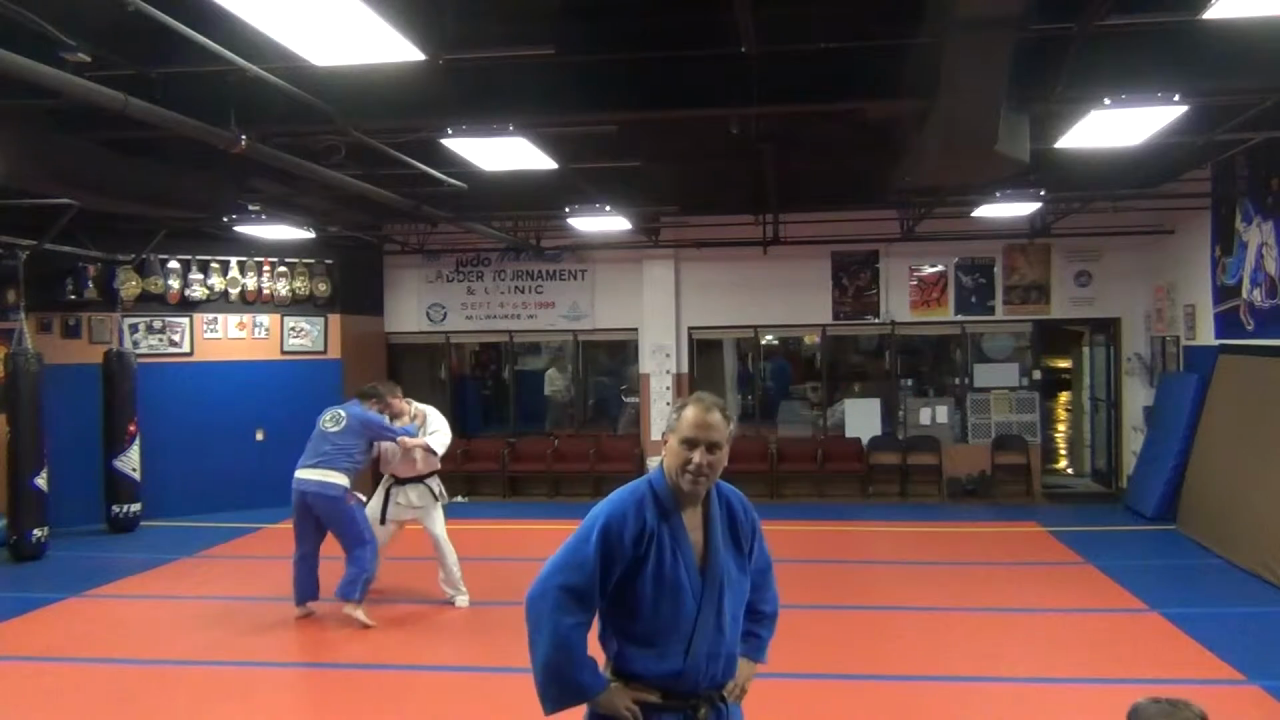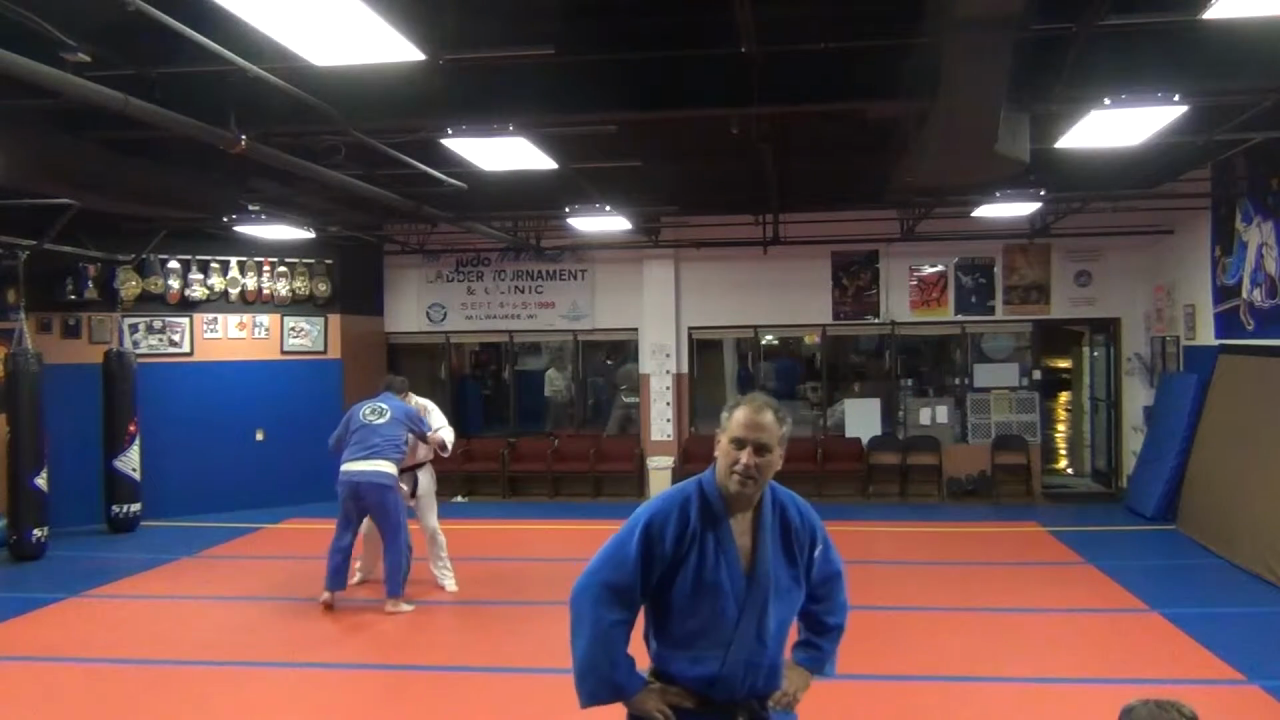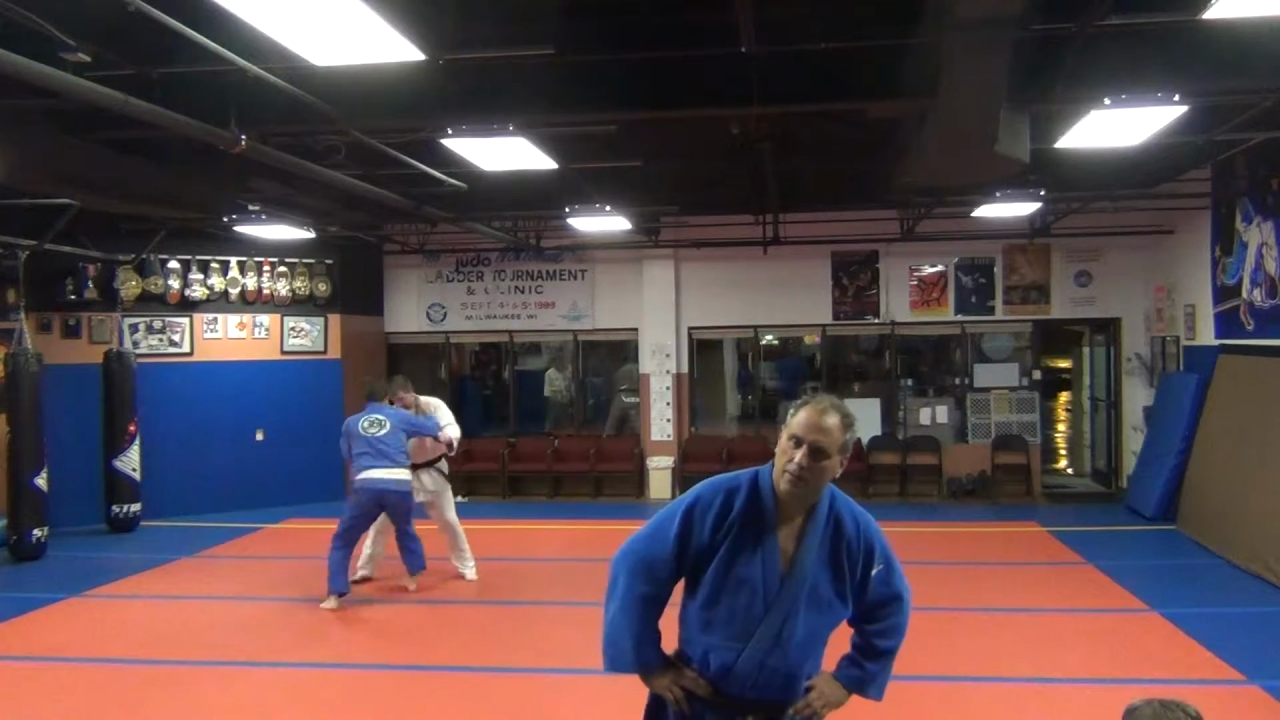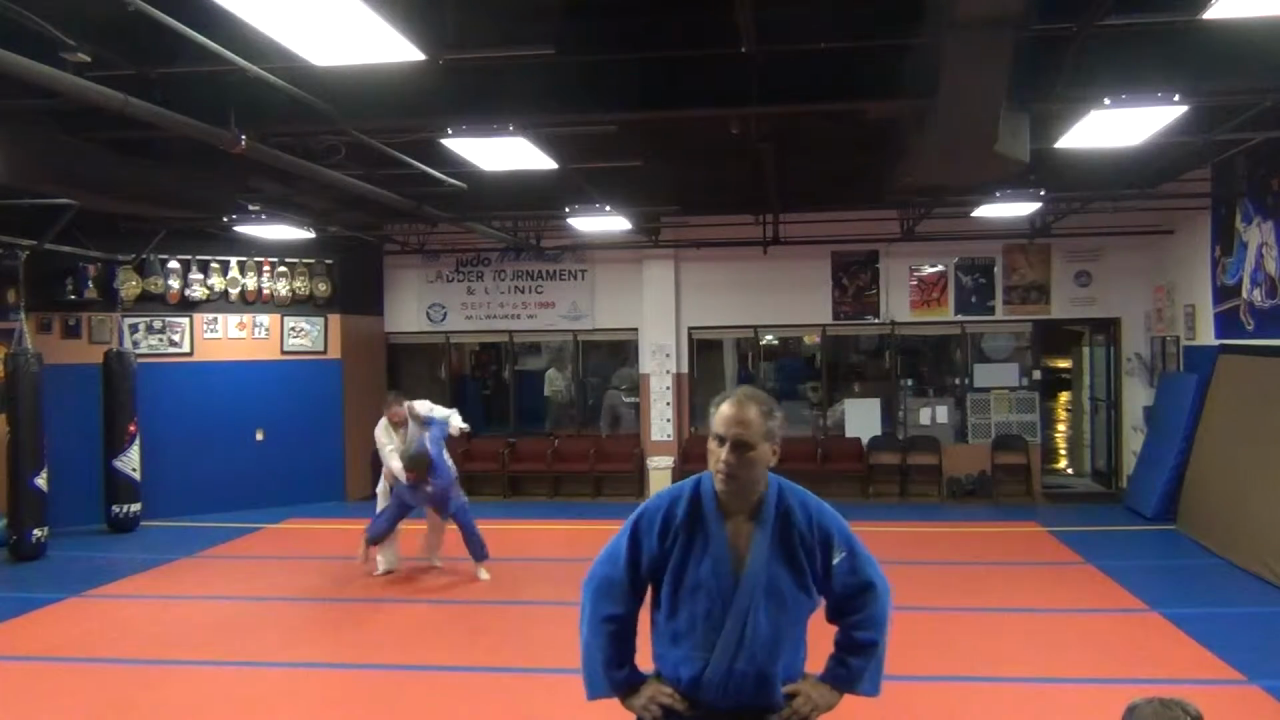
dt=0.5s
person 1, frame 1
left shoulder: (736, 511)
right shoulder: (623, 514)
left elbow: (760, 586)
right elbow: (551, 600)
left wrist: (749, 654)
right wrist: (593, 689)
person 1, frame 2
left shoulder: (796, 519)
right shoulder: (667, 515)
left elbow: (828, 593)
right elbow: (596, 595)
left wrist: (807, 664)
right wrist: (629, 688)
person 1, frame 3
left shoulder: (854, 530)
right shoulder: (716, 501)
left elbow: (889, 607)
right elbow: (637, 567)
left wrist: (847, 680)
right wrist: (649, 664)
person 1, frame 4
left shoulder: (810, 519)
right shoulder: (664, 514)
left elbow: (867, 596)
right elbow: (604, 592)
left wrist: (836, 682)
right wrist: (625, 684)
person 2, frame 1
left shoulder: (327, 413)
right shoulder: (368, 418)
right elbow: (404, 437)
right wrist: (416, 424)
left hip: (301, 482)
right hip: (331, 487)
left knee: (306, 548)
right knee: (363, 544)
left ankle: (302, 604)
right ankle: (352, 602)
person 2, frame 2
left shoulder: (357, 409)
right shoulder: (407, 410)
left elbow: (335, 444)
right elbow: (426, 435)
left hip: (348, 476)
right hip: (380, 478)
left knee: (343, 536)
right knee: (396, 539)
left ankle: (330, 591)
right ankle: (394, 600)
person 2, frame 3
left shoulder: (349, 424)
right shoulder: (399, 416)
left elbow: (350, 458)
right elbow: (438, 432)
left hip: (368, 487)
right hip: (400, 484)
left knee: (343, 540)
right knee: (405, 531)
left ankle: (335, 596)
right ankle: (412, 577)
person 2, frame 4
left shoulder: (442, 483)
right shoulder: (431, 439)
left elbow: (412, 496)
right elbow: (439, 426)
left hip: (443, 488)
left knee: (466, 522)
right knee: (388, 520)
left ankle: (480, 564)
right ankle: (368, 543)
person 3, frame 1
left shoulder: (426, 413)
left elbow: (443, 435)
left wrist: (420, 443)
left hip: (422, 486)
right hip: (393, 486)
left knee: (437, 537)
right knee: (371, 532)
left ankle: (457, 592)
person 3, frame 2
left shoulder: (425, 407)
left elbow: (446, 430)
left wrist: (439, 439)
left hip: (418, 475)
left knee: (430, 527)
right knee: (371, 527)
left ankle: (445, 577)
right ankle: (364, 572)
person 3, frame 3
left shoulder: (433, 406)
left elbow: (452, 427)
left wrist: (447, 440)
left hip: (432, 473)
left knee: (448, 520)
right knee: (382, 520)
left ankle: (465, 566)
right ankle: (365, 569)
person 3, frame 4
left shoulder: (421, 409)
right shoulder: (382, 429)
left elbow: (450, 414)
right elbow: (392, 460)
left wrist: (455, 425)
right hip: (396, 476)
left knee: (435, 517)
left ankle: (432, 556)
right ankle: (386, 564)
